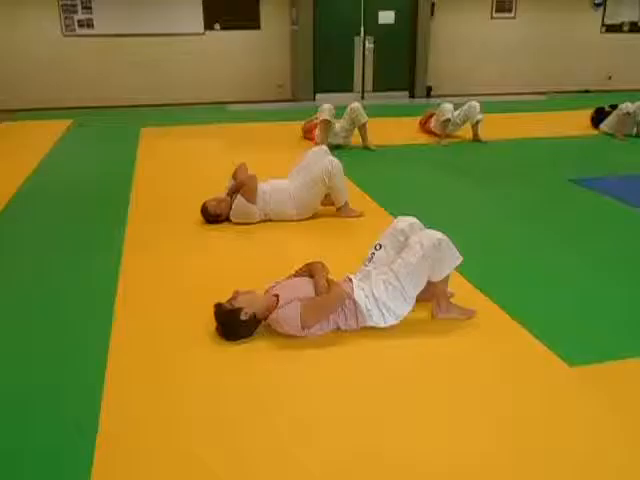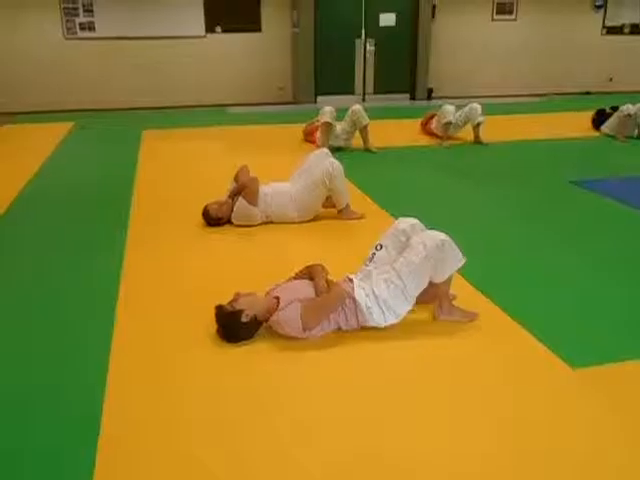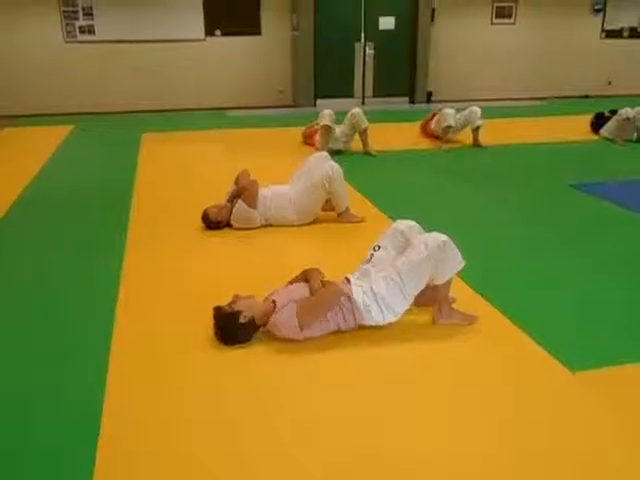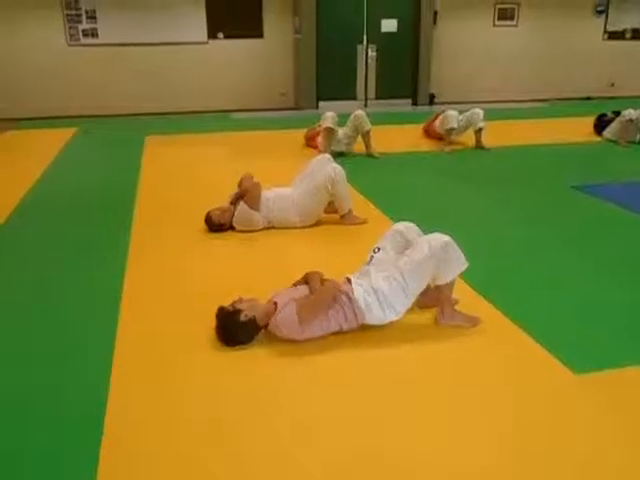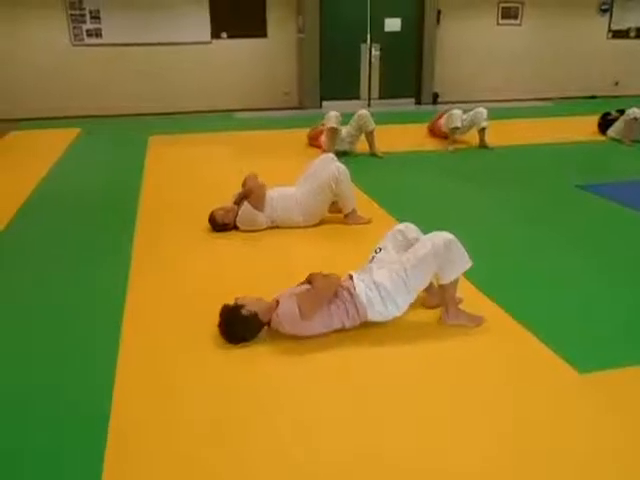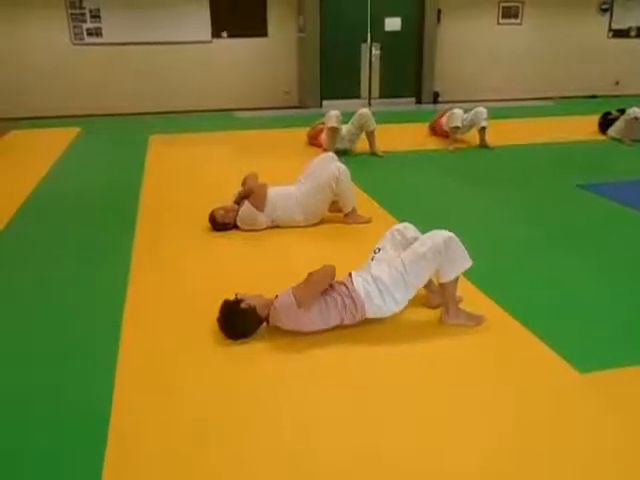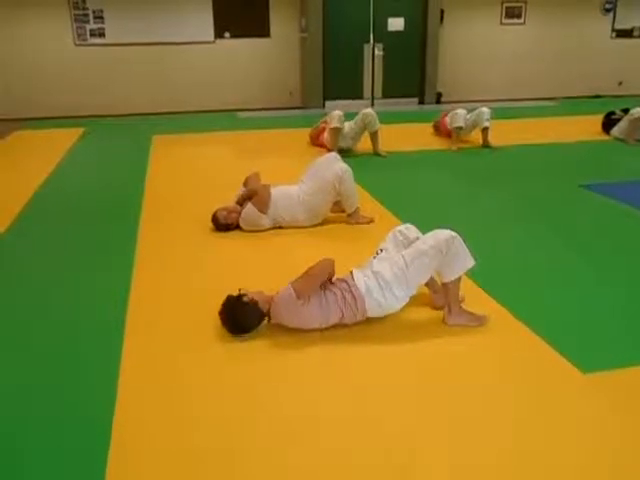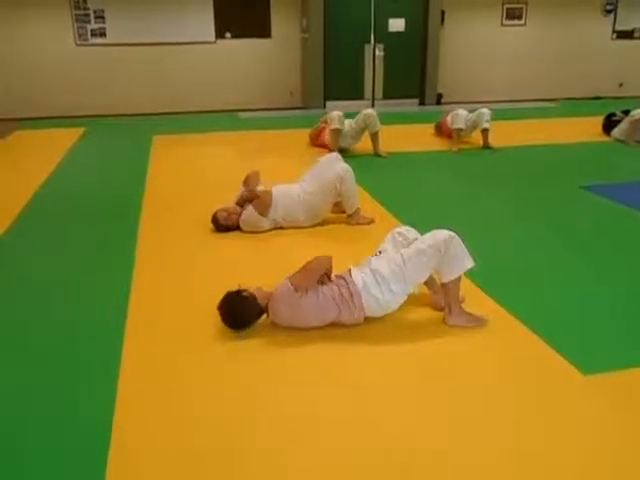
dt=0.1s
person 1, frame 1
left shoulder: (273, 294)
right shoulder: (288, 319)
left elbow: (316, 267)
right elbow: (337, 296)
left wrist: (314, 270)
right wrist: (321, 277)
left hip: (360, 283)
right hip: (377, 304)
left knee: (407, 225)
right knee: (434, 241)
left ankle: (427, 286)
right ankle: (443, 306)
person 1, frame 2
left shoulder: (273, 295)
right shoulder: (288, 320)
left elbow: (315, 269)
right elbow: (336, 296)
left wrist: (314, 273)
right wrist: (321, 279)
left hip: (361, 283)
right hip: (377, 304)
left knee: (407, 226)
right knee: (437, 241)
left ankle: (428, 287)
right ankle: (445, 308)
person 1, frame 3
left shoulder: (273, 302)
right shoulder: (287, 322)
left elbow: (312, 274)
right elbow: (332, 292)
left wrist: (310, 277)
right wrist: (317, 284)
left hip: (358, 285)
right hip: (374, 301)
left knee: (405, 228)
right knee: (437, 243)
left ankle: (426, 291)
right ankle: (444, 311)
person 1, frame 4
left shoulder: (276, 303)
right shoulder: (287, 322)
left elbow: (314, 277)
right elbow: (331, 289)
left wrist: (311, 281)
right wrist: (318, 284)
left hip: (359, 285)
right hip: (374, 300)
left knee: (404, 230)
right knee: (440, 244)
left ankle: (429, 293)
right ankle: (447, 313)
person 1, frame 5
left shoulder: (281, 311)
right shoulder: (288, 314)
left elbow: (314, 281)
right elbow: (331, 281)
left wrist: (314, 280)
right wrist: (320, 281)
left hip: (362, 284)
right hip: (376, 297)
left knee: (404, 230)
right knee: (444, 242)
left ankle: (433, 293)
right ankle: (452, 312)
person 1, frame 6
left shoulder: (277, 312)
right shoulder: (285, 308)
left elbow: (315, 278)
right elbow: (328, 272)
left wrist: (314, 279)
right wrist: (318, 278)
left hip: (360, 282)
right hip: (374, 293)
left knee: (403, 231)
right knee: (444, 240)
left ankle: (434, 293)
right ankle: (452, 311)
person 1, frame 7
left shoulder: (281, 313)
right shoulder: (286, 301)
right elbow: (326, 265)
left wrist: (320, 278)
right wrist: (322, 277)
left hip: (364, 290)
right hip: (374, 292)
left knee: (405, 231)
right knee: (446, 239)
left ankle: (438, 293)
right ankle: (454, 311)
person 1, frame 8
left shoulder: (279, 313)
right shoulder: (284, 297)
right elbow: (324, 261)
left wrist: (316, 274)
right wrist: (319, 270)
left hip: (362, 290)
right hip: (370, 289)
left knee: (404, 234)
right knee: (445, 239)
left ankle: (438, 293)
right ankle: (454, 312)
person 2, frame 1
left shoulder: (233, 195)
right shoulder: (239, 212)
left elbow: (242, 167)
right elbow: (251, 179)
left wrist: (233, 187)
right wrist: (234, 189)
left hip: (291, 187)
right hip: (297, 201)
left knee: (321, 151)
right knee: (332, 164)
left ankle: (327, 197)
right ankle: (343, 208)
person 2, frame 2
left shoulder: (234, 197)
right shoulder: (240, 214)
left elbow: (244, 169)
right elbow: (253, 182)
left wrist: (235, 189)
right wrist: (237, 190)
left hip: (292, 189)
right hip: (299, 204)
left knee: (322, 154)
right knee: (333, 166)
left ankle: (328, 199)
right ankle: (344, 210)
person 2, frame 3
left shoulder: (233, 201)
right shoulder: (239, 216)
left elbow: (244, 174)
right elbow: (252, 184)
left wrist: (234, 192)
right wrist: (235, 193)
left hip: (291, 193)
right hip: (298, 206)
left knee: (322, 157)
right knee: (332, 169)
left ankle: (328, 202)
right ankle: (344, 213)
person 2, frame 4
left shoulder: (236, 203)
right shoulder: (242, 218)
left elbow: (248, 178)
right elbow: (255, 186)
left wrist: (237, 194)
right wrist: (238, 195)
left hip: (294, 195)
right hip: (301, 209)
left knee: (325, 159)
right knee: (334, 171)
left ankle: (330, 204)
right ankle: (347, 215)
person 2, frame 5
left shoulder: (240, 203)
right shoulder: (246, 218)
left elbow: (252, 177)
right elbow: (260, 187)
left wrist: (241, 194)
right wrist: (241, 196)
left hip: (298, 194)
right hip: (304, 207)
left knee: (329, 159)
right knee: (338, 171)
left ankle: (334, 204)
right ankle: (351, 215)
person 2, frame 6
left shoulder: (241, 202)
right shoulder: (246, 218)
left elbow: (252, 177)
right elbow: (261, 187)
left wrist: (242, 193)
right wrist: (242, 195)
left hip: (297, 191)
right hip: (304, 207)
left knee: (329, 158)
right knee: (338, 170)
left ankle: (335, 203)
right ankle: (350, 214)
person 2, frame 7
left shoulder: (243, 201)
right shoulder: (248, 219)
left elbow: (254, 176)
right elbow: (265, 190)
left wrist: (247, 193)
right wrist: (245, 197)
left hip: (300, 192)
right hip: (307, 207)
left knee: (332, 158)
right knee: (342, 170)
left ankle: (337, 204)
right ankle: (353, 215)
person 2, frame 8
left shoulder: (242, 201)
right shoulder: (248, 220)
left elbow: (254, 174)
right elbow: (266, 194)
left wrist: (247, 194)
right wrist: (246, 197)
left hip: (300, 191)
right hip: (307, 206)
left knee: (334, 158)
right knee: (343, 171)
left ankle: (338, 205)
right ankle: (354, 216)
